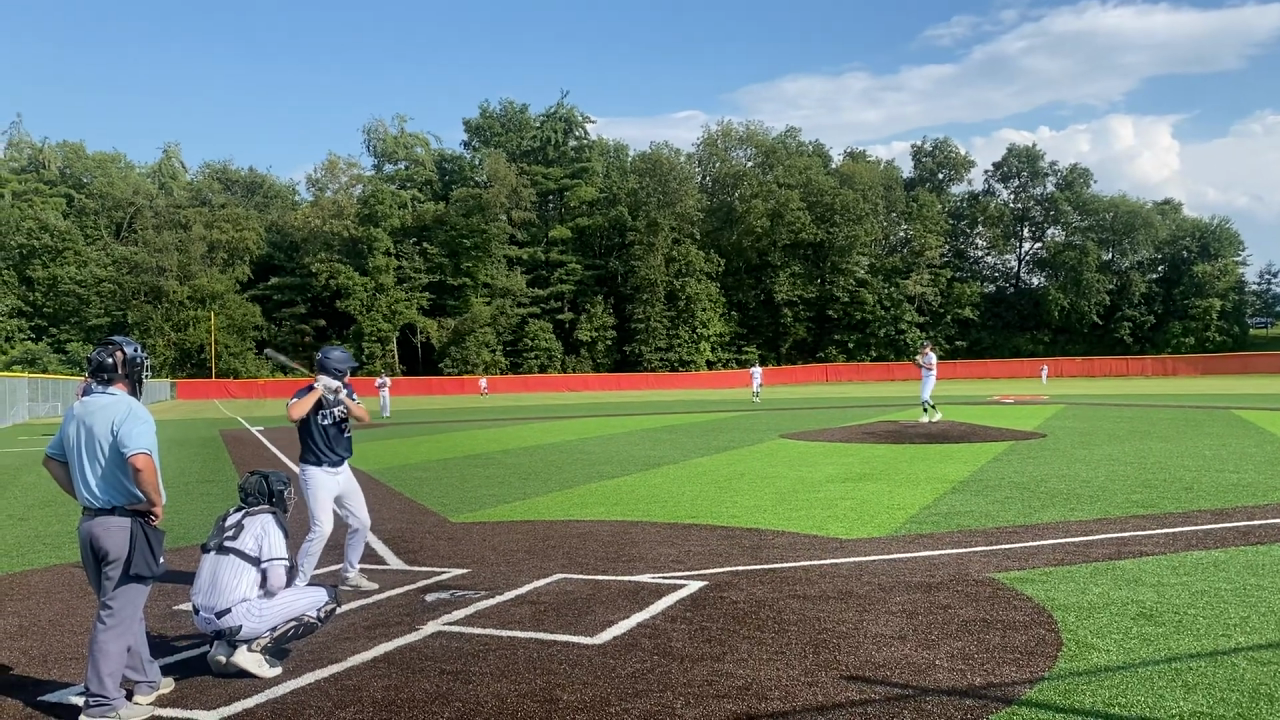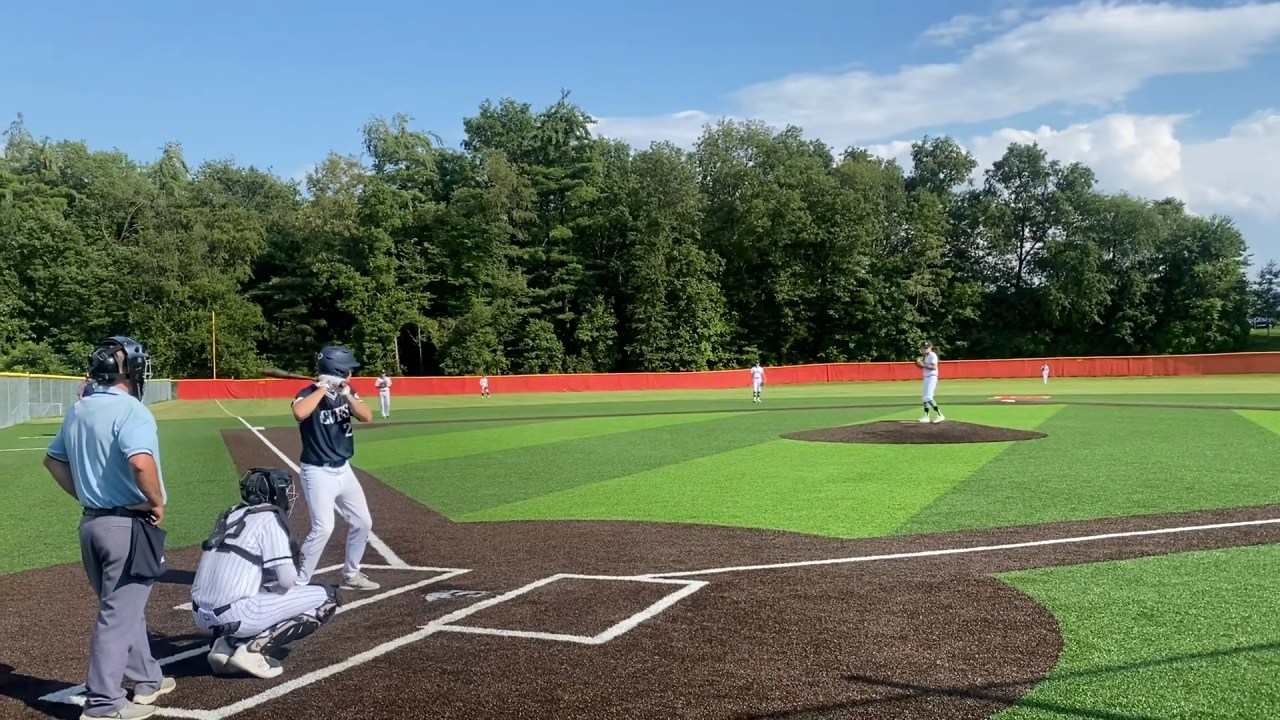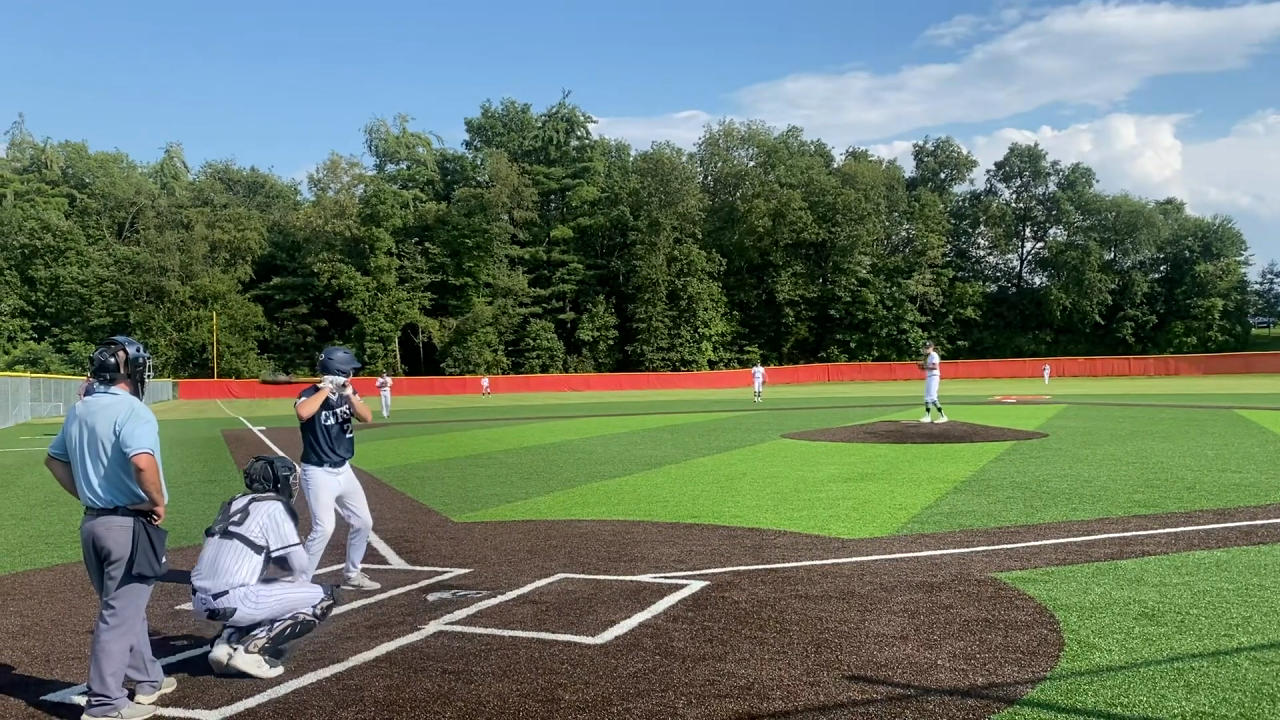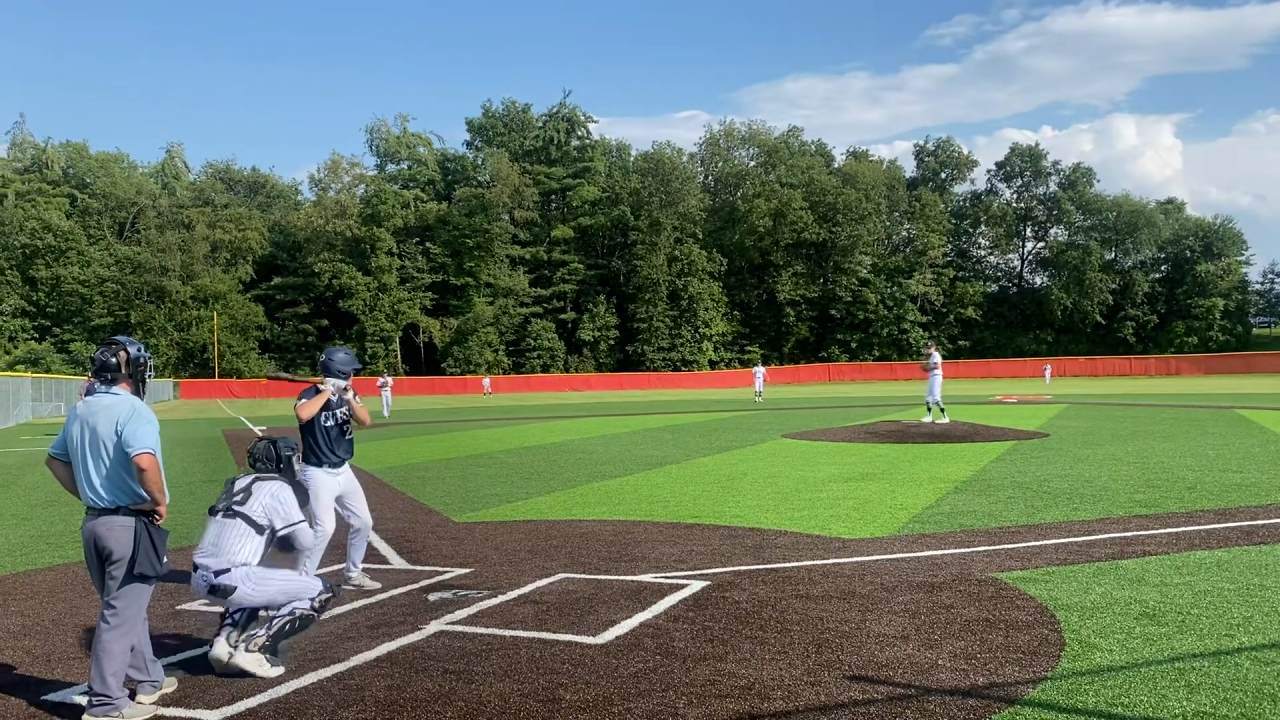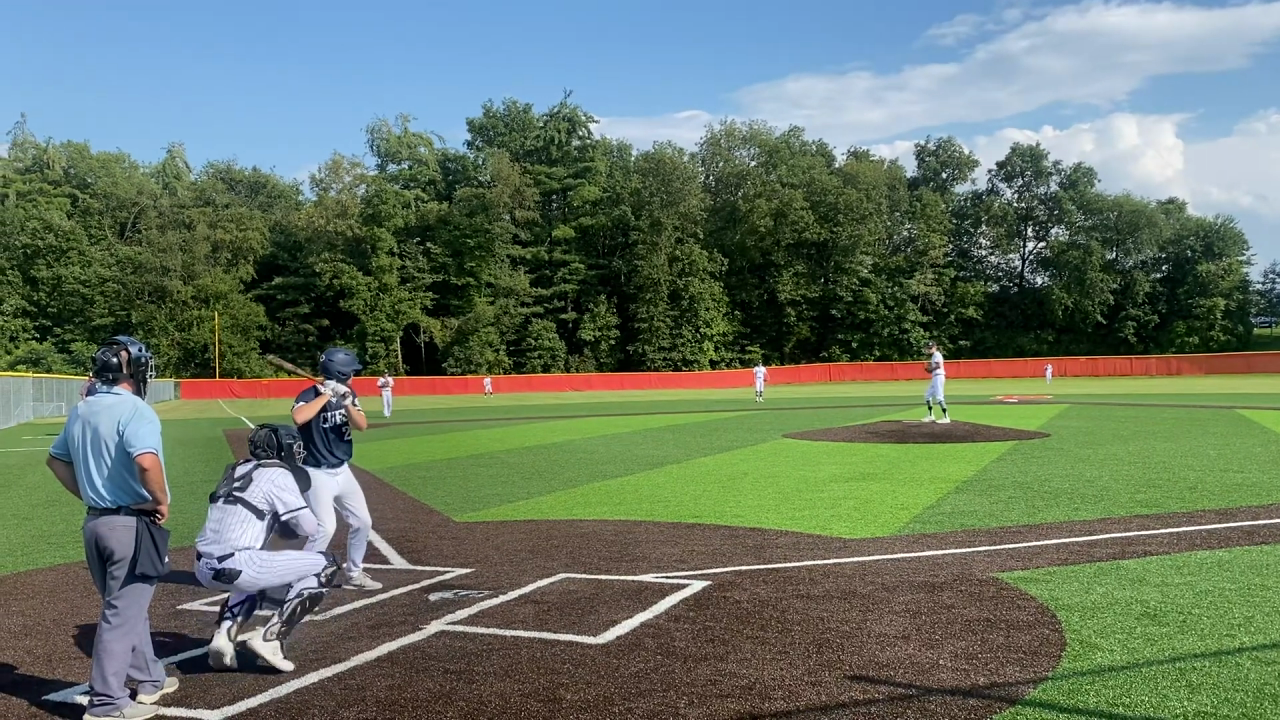
dt=0.1s
person 1, frame 1
left shoulder: (76, 411)
right shoulder: (129, 410)
left elbow: (52, 460)
right elbow: (140, 462)
right wrist: (155, 502)
left hip: (90, 522)
right hip: (126, 525)
left knee: (124, 606)
right knee: (118, 613)
left ankle: (145, 680)
person 1, frame 2
left shoulder: (77, 411)
right shoulder: (130, 410)
left elbow: (53, 459)
right elbow: (140, 462)
right wrist: (156, 501)
left hip: (91, 522)
right hip: (127, 525)
left knee: (124, 606)
right knee: (119, 614)
left ankle: (146, 680)
person 1, frame 3
left shoulder: (78, 411)
right shoulder: (132, 409)
left elbow: (55, 459)
right elbow: (142, 462)
right wrist: (157, 501)
left hip: (93, 522)
right hip: (129, 524)
left knee: (126, 606)
right knee: (120, 613)
left ankle: (148, 680)
person 1, frame 4
left shoulder: (79, 411)
right shoulder: (133, 410)
left elbow: (55, 459)
right elbow: (144, 461)
right wrist: (159, 501)
left hip: (94, 522)
right hip: (130, 524)
left knee: (127, 606)
right knee: (122, 613)
left ankle: (149, 680)
person 1, frame 5
left shoulder: (80, 411)
right shoulder: (134, 410)
left elbow: (56, 459)
right elbow: (146, 462)
right wrist: (161, 500)
left hip: (95, 522)
right hip: (131, 524)
left knee: (127, 606)
right knee: (122, 613)
left ankle: (150, 679)
person 2, frame 1
left shoulder: (346, 390)
right shoulder: (307, 393)
left elbow: (364, 417)
right elbow: (293, 414)
left wrist: (341, 395)
right wrist: (319, 388)
left hip: (343, 470)
right hip: (317, 473)
left knee: (361, 522)
right knee: (322, 529)
left ankle: (350, 575)
right ankle: (297, 586)
person 2, frame 2
left shoulder: (346, 391)
right shoulder: (309, 392)
left elbow: (366, 416)
right elbow: (299, 413)
left wrist: (346, 393)
right wrist: (324, 387)
left hip: (343, 470)
right hip: (317, 473)
left knee: (362, 522)
right knee: (323, 528)
left ankle: (351, 575)
right ankle: (297, 585)
person 2, frame 3
left shoulder: (347, 391)
right shoulder: (311, 392)
left elbow: (366, 417)
right elbow: (303, 413)
left wrist: (348, 393)
right wrist: (326, 388)
left hip: (344, 470)
right hip: (318, 473)
left knee: (363, 522)
right knee: (323, 528)
left ankle: (352, 575)
person 2, frame 4
left shoulder: (348, 392)
right shoulder: (311, 394)
left elbow: (365, 421)
right elbow: (302, 415)
left wrist: (348, 396)
right wrist: (327, 390)
left hip: (343, 471)
right hip: (317, 474)
left knee: (363, 522)
right knee: (324, 528)
left ankle: (353, 574)
person 2, frame 5
left shoulder: (347, 393)
right shoulder: (310, 395)
left elbow: (362, 425)
right elbow: (299, 418)
left wrist: (347, 402)
right wrist: (326, 393)
left hip: (342, 471)
right hip: (316, 474)
left knee: (362, 522)
right knee: (325, 528)
left ankle: (353, 574)
person 3, frame 1
left shoulder: (229, 518)
right shoulder: (269, 520)
right elbow: (276, 583)
left hip: (202, 618)
right hip: (234, 618)
right knee: (327, 598)
left ankle: (224, 647)
right ankle: (254, 650)
person 3, frame 2
left shoulder: (232, 515)
right shoulder: (270, 518)
right elbow: (288, 580)
left hip: (203, 615)
right hip: (231, 613)
left knee: (255, 596)
right knee: (327, 598)
left ankle: (223, 647)
right ankle: (254, 649)
person 3, frame 3
left shoulder: (236, 503)
right shoulder: (275, 507)
right elbow: (302, 567)
left hip: (200, 601)
right hip: (228, 600)
left knee: (255, 589)
right knee: (324, 598)
left ankle: (224, 645)
right ankle: (252, 650)
person 3, frame 4
left shoulder: (239, 483)
right shoulder: (278, 487)
right elbow: (307, 543)
left wrist: (289, 541)
left hip: (201, 580)
right hip: (230, 578)
left knee: (254, 585)
right knee: (322, 592)
left ankle: (225, 641)
right ankle: (252, 650)
person 3, frame 5
left shoulder: (239, 470)
right shoulder: (279, 474)
right elbow: (309, 528)
left wrist: (288, 527)
left hip: (204, 567)
right hip: (234, 565)
left knee: (257, 578)
right knee: (326, 567)
left ankle: (225, 634)
right ankle: (269, 637)
